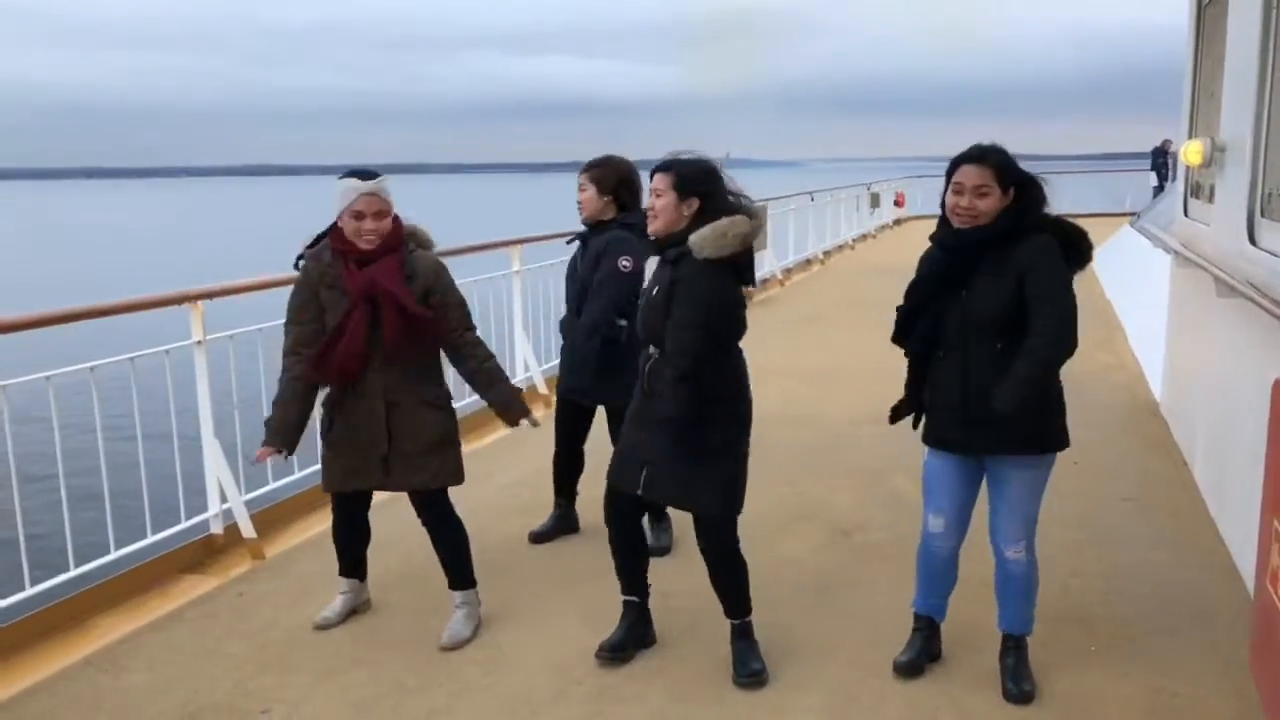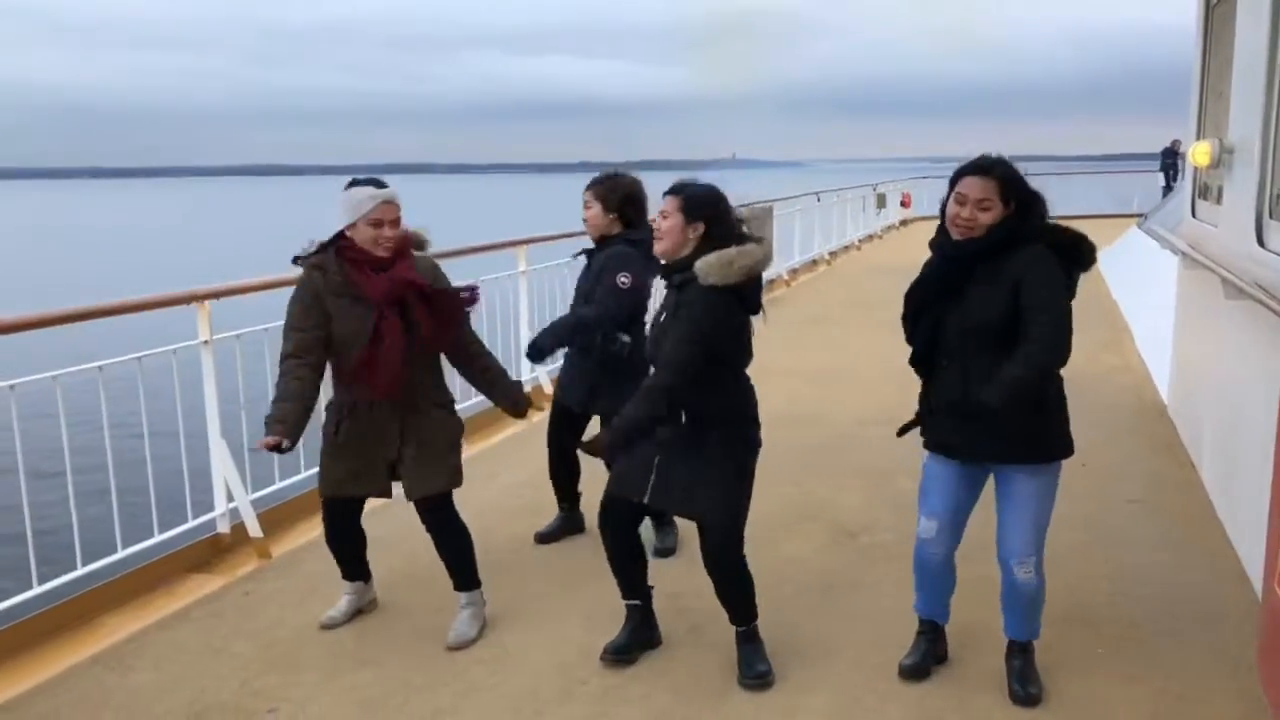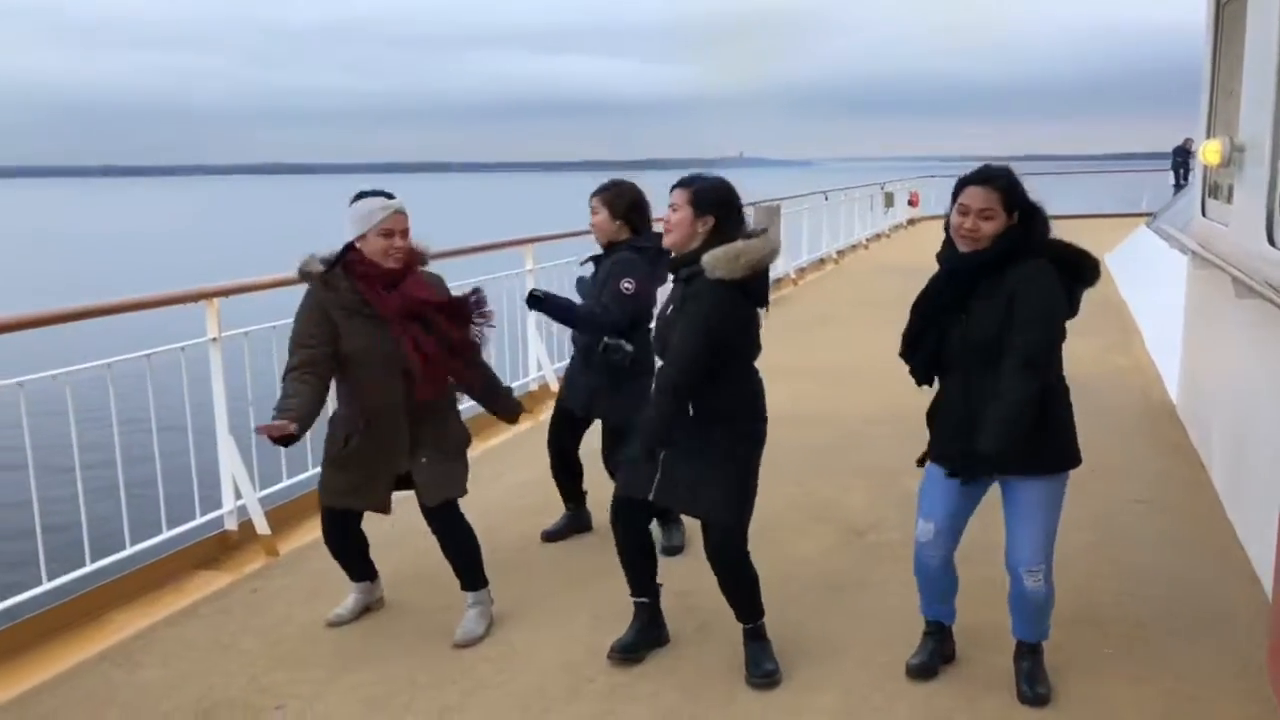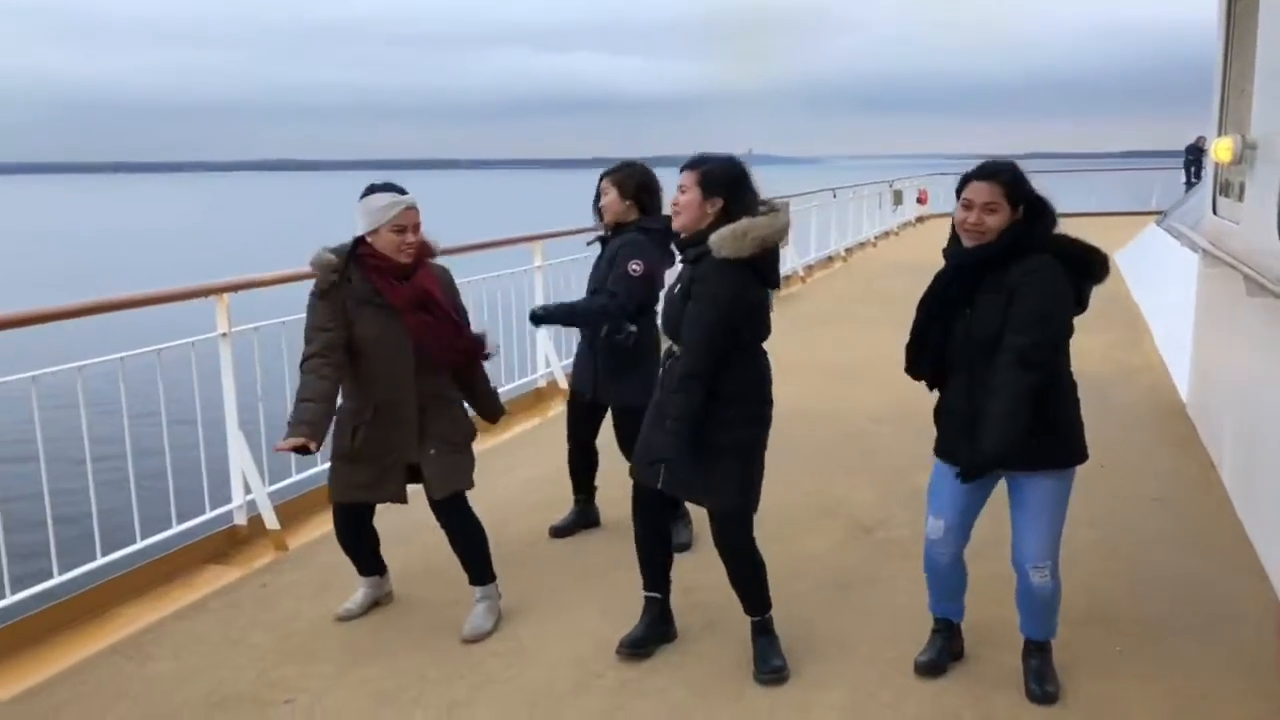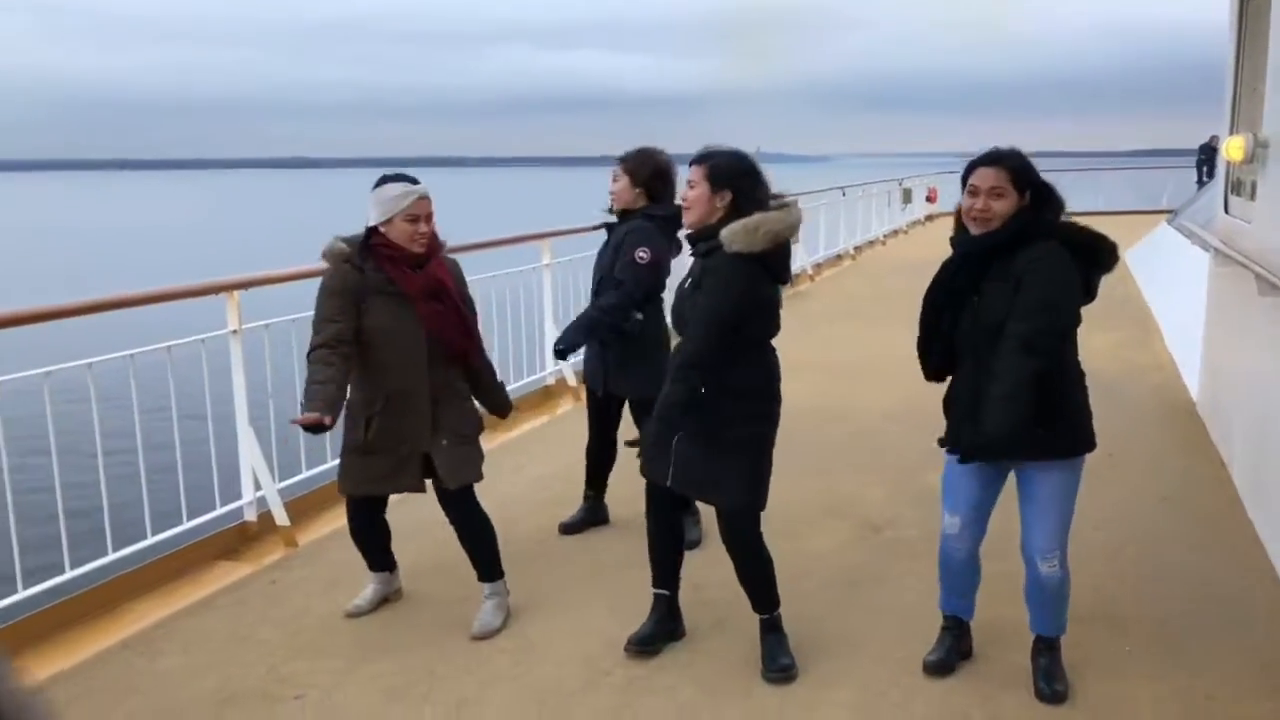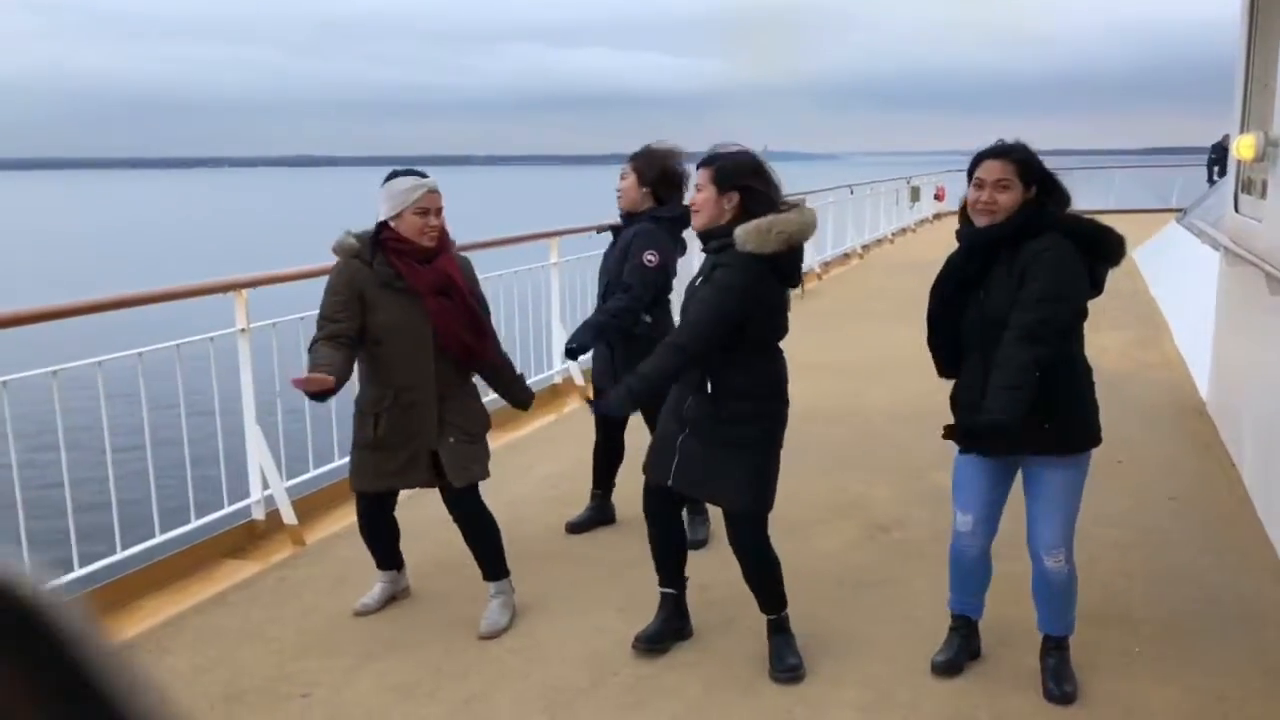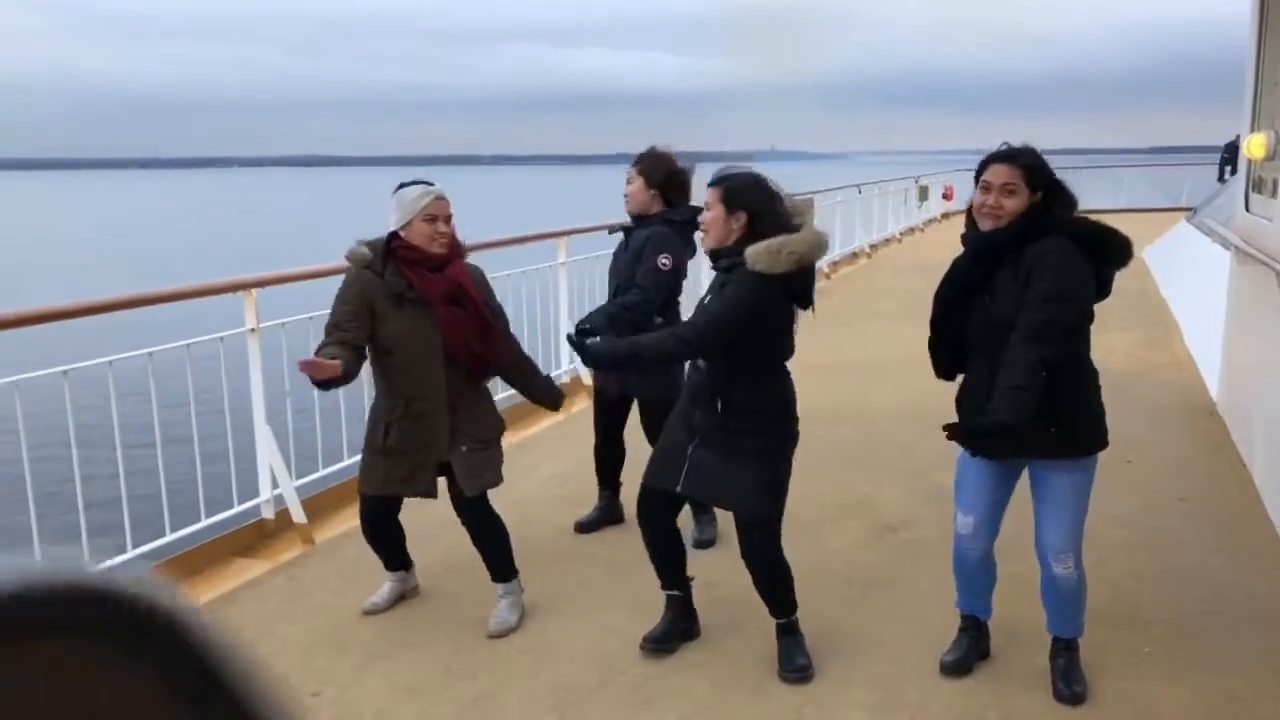
dt=0.1s
person 1, frame 1
left shoulder: (1036, 253)
right shoulder: (940, 256)
left elbow: (1055, 337)
left wrist: (1010, 401)
right wrist: (915, 393)
left hip: (1020, 431)
right hip: (950, 426)
left knee: (1012, 546)
right knee: (938, 538)
left ankle: (1014, 647)
right ankle: (925, 631)
person 1, frame 2
left shoulder: (1033, 263)
right shoulder: (947, 264)
left elbow: (1048, 346)
left wrist: (995, 400)
right wrist: (928, 408)
left hip: (1026, 438)
right hip: (954, 431)
left knee: (1020, 561)
right knee: (932, 542)
left ankle: (1020, 651)
right ankle: (930, 635)
person 1, frame 3
left shoulder: (1034, 278)
right shoulder: (953, 276)
left elbow: (1028, 369)
left wrist: (995, 443)
right wrist: (942, 429)
left hip: (1033, 449)
right hip: (959, 441)
left knee: (1029, 569)
right knee: (930, 546)
left ankle: (1029, 651)
right ankle: (938, 634)
person 1, frame 4
left shoulder: (1039, 274)
right shoulder: (961, 272)
left elbow: (1023, 363)
left wrist: (995, 441)
right wrist: (964, 435)
left hip: (1038, 442)
right hip: (964, 435)
left knee: (1035, 564)
right knee: (940, 544)
left ankle: (1038, 650)
right ankle: (946, 632)
person 1, frame 5
left shoulder: (1047, 262)
right shoulder: (967, 261)
left elbow: (1029, 348)
left wrist: (1000, 426)
right wrist: (971, 420)
left hip: (1047, 432)
right hip: (974, 424)
left knee: (1044, 555)
right knee: (956, 540)
left ankle: (1047, 647)
right ankle: (955, 631)
person 1, frame 6
left shoulder: (1051, 254)
right shoulder: (974, 254)
left elbow: (1030, 340)
left wrist: (1001, 413)
right wrist: (978, 413)
left hip: (1052, 425)
right hip: (983, 418)
left knee: (1050, 550)
right knee: (968, 537)
left ankle: (1055, 649)
right ankle: (964, 630)
person 1, frame 7
left shoulder: (1057, 258)
right shoulder: (980, 257)
left elbow: (1037, 341)
left wrist: (1007, 414)
right wrist: (984, 415)
left hip: (1057, 428)
right hip: (988, 421)
left knee: (1058, 554)
right knee: (970, 538)
left ankle: (1065, 649)
right ankle: (973, 630)
person 2, frame 1
left shoulder: (705, 272)
right shoulder: (676, 258)
left elbow: (684, 363)
left wrist: (667, 434)
left hip: (708, 420)
right hip: (655, 408)
left knee: (715, 532)
right knee: (620, 509)
left ankle: (742, 634)
right ankle: (636, 617)
person 2, frame 2
left shoulder: (709, 298)
right shoulder: (687, 283)
left elbow: (671, 379)
left wrist: (615, 435)
left hip: (714, 438)
right hip: (669, 427)
left knee: (720, 548)
right knee: (616, 516)
left ankle: (749, 639)
right ankle: (640, 622)
person 2, frame 3
left shoulder: (719, 291)
right shoulder: (696, 275)
left elbow: (681, 373)
left wrist: (645, 445)
right wrist: (646, 440)
left hip: (722, 433)
right hip: (679, 421)
left knee: (724, 546)
right knee: (627, 513)
left ankle: (755, 637)
right ankle: (648, 619)
person 2, frame 4
left shoulder: (725, 272)
right shoulder: (706, 257)
left elbow: (696, 361)
left wrist: (677, 434)
right wrist: (670, 422)
left hip: (727, 417)
right hip: (686, 405)
left knee: (731, 531)
right knee: (648, 507)
left ankle: (763, 630)
right ankle: (657, 614)
person 2, frame 5
left shoulder: (736, 266)
right shoulder: (716, 251)
left elbow: (699, 350)
left wrist: (662, 423)
right wrist: (665, 417)
left hip: (734, 413)
right hip: (695, 400)
left knee: (738, 528)
right knee: (660, 504)
left ankle: (771, 628)
right ankle: (665, 611)
person 2, frame 6
left shoulder: (749, 264)
right shoulder: (730, 251)
left elbow: (691, 341)
left wrist: (629, 392)
left hip: (743, 416)
right hip: (693, 401)
left knee: (744, 530)
right knee: (660, 501)
left ankle: (779, 629)
right ankle: (672, 611)
person 2, frame 7
left shoulder: (760, 284)
right shoulder: (741, 270)
left elbow: (689, 339)
left wrist: (608, 353)
left hip: (751, 428)
right hip: (703, 414)
left knee: (758, 539)
right knee: (653, 506)
left ankle: (787, 631)
right ankle: (679, 611)
person 3, frame 1
left shoulder: (423, 269)
right shoulder: (319, 274)
left elbow: (462, 342)
right elbow: (300, 357)
left wrist: (505, 399)
right wrist: (282, 429)
left hip: (419, 421)
right hip: (351, 423)
left knee: (434, 509)
right knee: (347, 511)
left ankle: (466, 601)
right ankle: (353, 590)
person 3, frame 2
left shoulder: (423, 274)
right shoulder: (321, 280)
left elbow: (462, 345)
right elbow: (301, 356)
left wrist: (509, 395)
right wrist: (283, 421)
left hip: (424, 424)
right hip: (356, 425)
left knee: (437, 512)
right knee: (338, 516)
left ankle: (471, 602)
right ankle: (359, 590)
person 3, frame 3
left shoulder: (427, 287)
right shoulder: (327, 294)
left elbow: (463, 354)
right elbow: (307, 368)
left wrist: (502, 402)
right wrist: (291, 418)
left hip: (431, 432)
right hip: (361, 437)
left knee: (444, 516)
right knee: (337, 524)
left ankle: (478, 601)
right ankle: (366, 588)
person 3, frame 4
left shoulder: (435, 280)
right shoulder: (337, 286)
left elbow: (462, 352)
right elbow: (322, 360)
left wrist: (488, 404)
right wrist: (310, 422)
left hip: (437, 425)
right hip: (368, 429)
left knee: (452, 509)
right knee: (349, 519)
left ankle: (487, 595)
right ankle: (375, 583)
person 3, frame 5
left shoulder: (445, 272)
right shoulder: (348, 277)
left elbow: (468, 346)
right elbow: (330, 350)
left wrist: (495, 399)
right wrist: (322, 405)
left hip: (446, 418)
right hip: (378, 422)
left knee: (460, 504)
right knee: (363, 513)
left ankle: (494, 592)
right ankle: (385, 579)
person 3, frame 6
left shoulder: (456, 268)
right shoulder: (357, 271)
left elbow: (482, 341)
right elbow: (334, 338)
left wrist: (516, 389)
right wrist: (324, 375)
left hip: (453, 415)
right hip: (387, 419)
left knee: (464, 500)
right knee: (373, 510)
left ankle: (501, 592)
right ankle: (393, 578)
person 3, frame 7
left shoulder: (469, 279)
right shoulder: (369, 281)
left elbow: (501, 347)
right elbow: (344, 342)
left wrist: (545, 392)
right wrist: (331, 366)
left hip: (466, 423)
right hip: (400, 426)
left knee: (473, 507)
right knee: (376, 514)
left ankle: (510, 591)
right ankle: (401, 576)
person 4, frame 1
left shoulder: (623, 243)
right shoulder: (591, 239)
left elbow: (603, 310)
left wrist: (584, 358)
right wrist: (575, 356)
left hip: (617, 364)
right hip: (578, 359)
right knee: (566, 440)
left ankle: (658, 519)
right ankle: (564, 511)
person 4, frame 2
left shoulder: (627, 258)
right shoulder: (604, 254)
left elbow: (602, 317)
left wrist: (553, 335)
left hip: (618, 376)
right hip: (582, 367)
right knee: (559, 443)
left ankle: (663, 523)
right ankle: (569, 513)
person 4, frame 3
left shoulder: (632, 264)
right shoulder: (613, 260)
left elbow: (606, 319)
left wrist: (551, 304)
left hip: (622, 381)
right hip: (587, 372)
left knee: (621, 461)
right knee: (559, 444)
left ankle: (669, 522)
right ankle: (576, 512)
person 4, frame 4
left shoulder: (639, 246)
right shoulder: (620, 241)
left elbow: (613, 305)
left wrist: (557, 313)
left hip: (629, 365)
right hip: (595, 359)
left knee: (637, 446)
right knee: (579, 437)
left ankle: (677, 517)
right ankle: (584, 507)
person 4, frame 5
left shoulder: (646, 233)
right shoulder: (627, 228)
left elbow: (622, 296)
left wrist: (578, 330)
right wrist: (581, 330)
left hip: (640, 356)
right hip: (606, 350)
right knee: (600, 432)
left ankle: (686, 512)
right ankle: (594, 504)
person 4, frame 6
left shoulder: (653, 236)
right shoulder: (631, 230)
left elbow: (631, 300)
left wrist: (589, 331)
right wrist: (592, 331)
left hip: (647, 355)
right hip: (614, 350)
right knee: (607, 430)
left ankle: (696, 512)
right ankle: (600, 503)
person 4, frame 7
left shoulder: (664, 238)
right shoulder: (640, 232)
left elbow: (644, 300)
left wrist: (599, 319)
right wrist: (599, 321)
left hip: (653, 357)
right knee: (606, 431)
left ankle: (702, 512)
right ankle: (609, 502)
